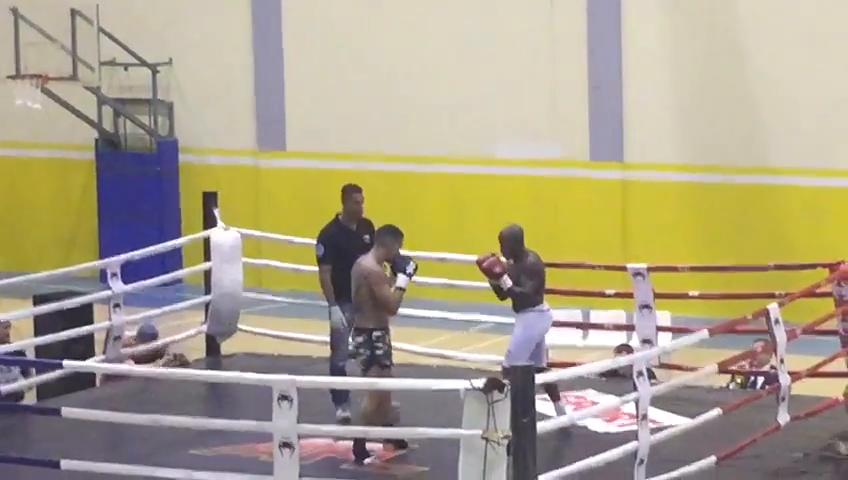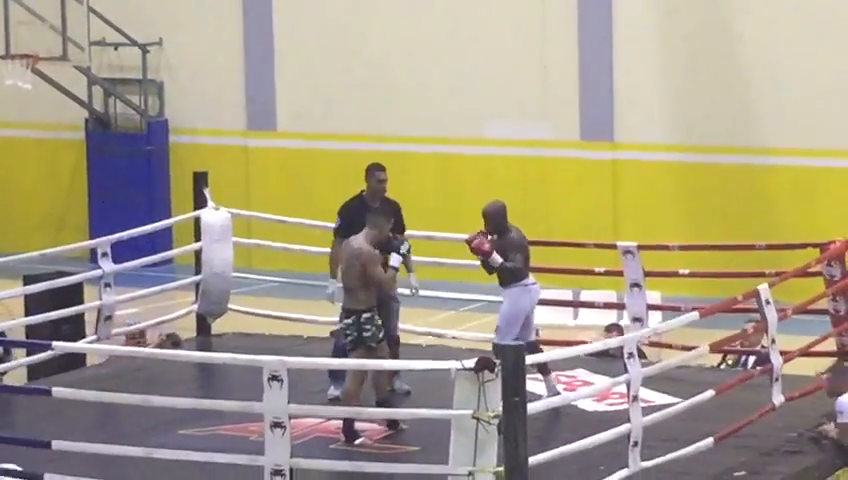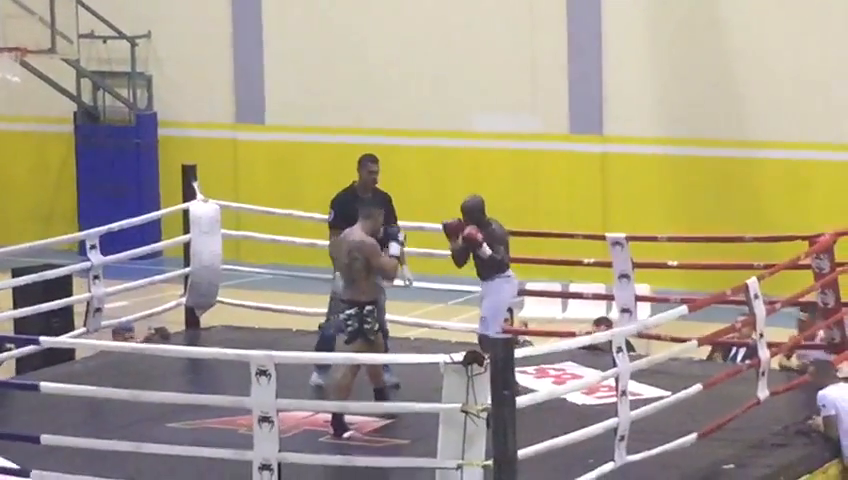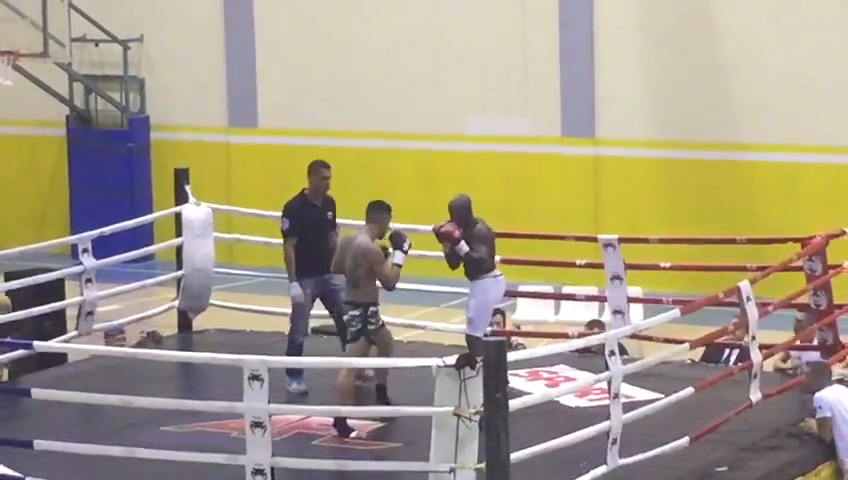
dt=0.5s
person 1, frame 1
left shoulder: (365, 263)
right shoulder: (372, 270)
right elbow: (392, 306)
left wrist: (396, 275)
right wrist: (404, 277)
left hip: (373, 333)
right hip: (371, 336)
left knee: (383, 389)
right knee: (375, 393)
left ankle: (389, 435)
right ankle: (359, 448)
person 1, frame 2
left shoulder: (352, 243)
right shoulder: (365, 251)
right elbow: (385, 285)
left wrist: (385, 254)
right wrist: (396, 256)
left hip: (366, 314)
right hip: (359, 318)
left knee: (384, 361)
right knee: (358, 374)
right ankle: (348, 430)
person 1, frame 3
left shoulder: (344, 237)
right shoulder: (366, 243)
right elbow: (390, 274)
right wrist: (395, 245)
left hip: (355, 304)
right hip: (359, 309)
left knee: (377, 351)
right knee: (352, 366)
left ankle: (382, 402)
right ankle: (338, 421)
person 1, frame 4
left shoulder: (350, 240)
right shoulder: (371, 249)
left elbow: (336, 267)
right elbow: (390, 283)
right wrist: (399, 253)
left hip: (359, 306)
right hip: (362, 310)
left knee: (386, 344)
right knee: (352, 366)
left ankle: (382, 400)
right ankle: (340, 421)
person 2, frame 1
left shoulder: (367, 226)
right shoulder: (329, 234)
right elbow: (324, 273)
right wrist: (333, 308)
right hip: (343, 302)
right knee: (340, 355)
right ankle: (341, 404)
person 2, frame 2
left shoulder: (392, 207)
right shoulder: (350, 208)
left elbow: (400, 241)
right elbow: (337, 245)
left wrist: (411, 274)
right wrist: (333, 280)
left knee: (391, 331)
left ankle: (393, 377)
right ankle: (336, 382)
person 2, frame 3
left shoulder: (383, 199)
right shoulder: (342, 200)
right elbow: (334, 238)
right wrist: (338, 273)
left knee: (379, 324)
right knee: (333, 322)
left ankle: (383, 370)
right ankle: (320, 370)
person 2, frame 4
left shoulder: (329, 203)
right shoulder: (294, 208)
right elbow: (288, 247)
right wrist: (293, 282)
left hip: (329, 274)
right hip: (304, 278)
left knee: (346, 320)
right knee: (299, 329)
right ankle: (294, 377)
person 3, frame 1
left shoulder: (530, 263)
right shoulder: (515, 262)
left elbow: (526, 295)
right elbow: (503, 295)
left wrist: (503, 279)
right wrist: (493, 277)
left hip: (533, 317)
right hip: (533, 316)
left knee: (510, 369)
right knee: (539, 367)
right ankle: (561, 413)
person 3, frame 2
left shoulder: (513, 239)
right shoulder: (500, 237)
left elbow: (516, 270)
right elbow: (491, 268)
left wrist: (493, 256)
right wrist: (483, 253)
left hip: (519, 292)
right hip: (521, 290)
left knee: (502, 345)
right knee: (529, 342)
right ankle: (551, 388)
person 3, frame 3
left shoulder: (495, 231)
right shoulder: (473, 229)
left elbow: (502, 263)
right elbow: (459, 262)
left wrist: (481, 246)
right wrist: (453, 239)
left hip: (500, 284)
right hip: (490, 283)
left knee: (485, 336)
right knee: (490, 333)
person 3, frame 4
left shoulder: (480, 231)
right shoulder: (462, 230)
left elbow: (481, 262)
right elbow: (453, 264)
left wrist: (458, 243)
right wrist: (447, 243)
left hip: (488, 284)
right hip: (479, 284)
left knee: (473, 336)
right knee: (474, 332)
